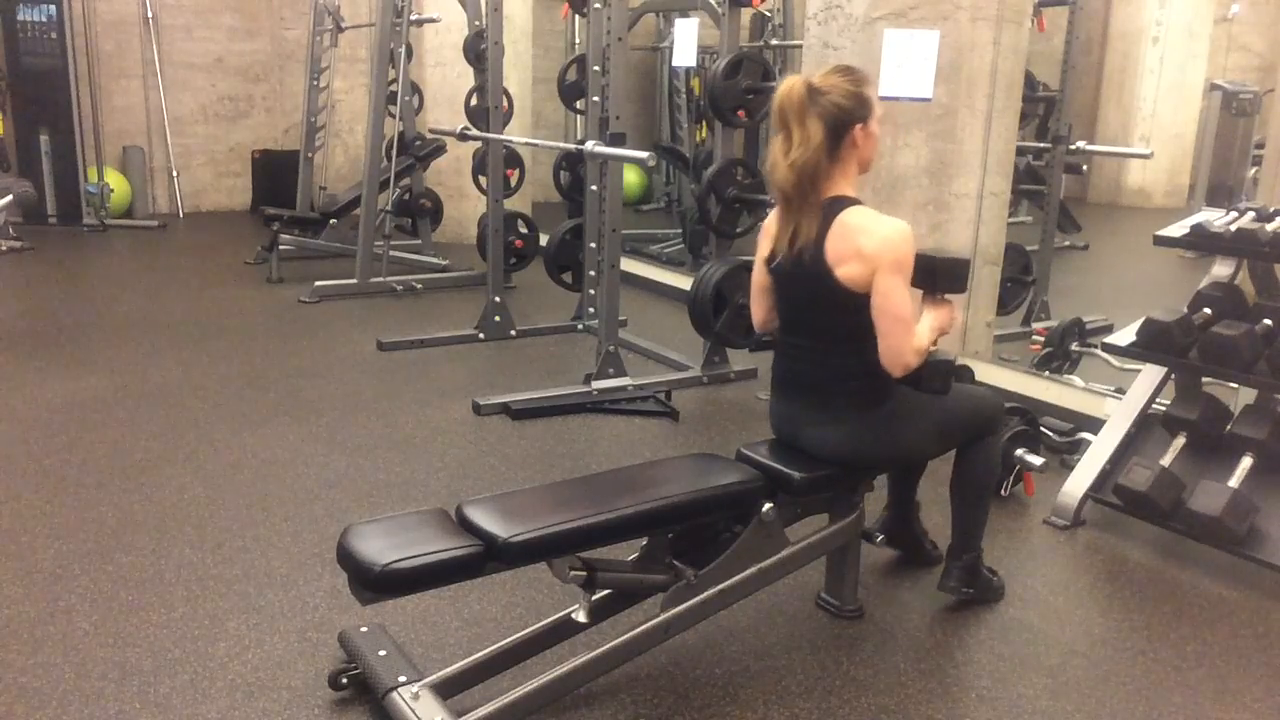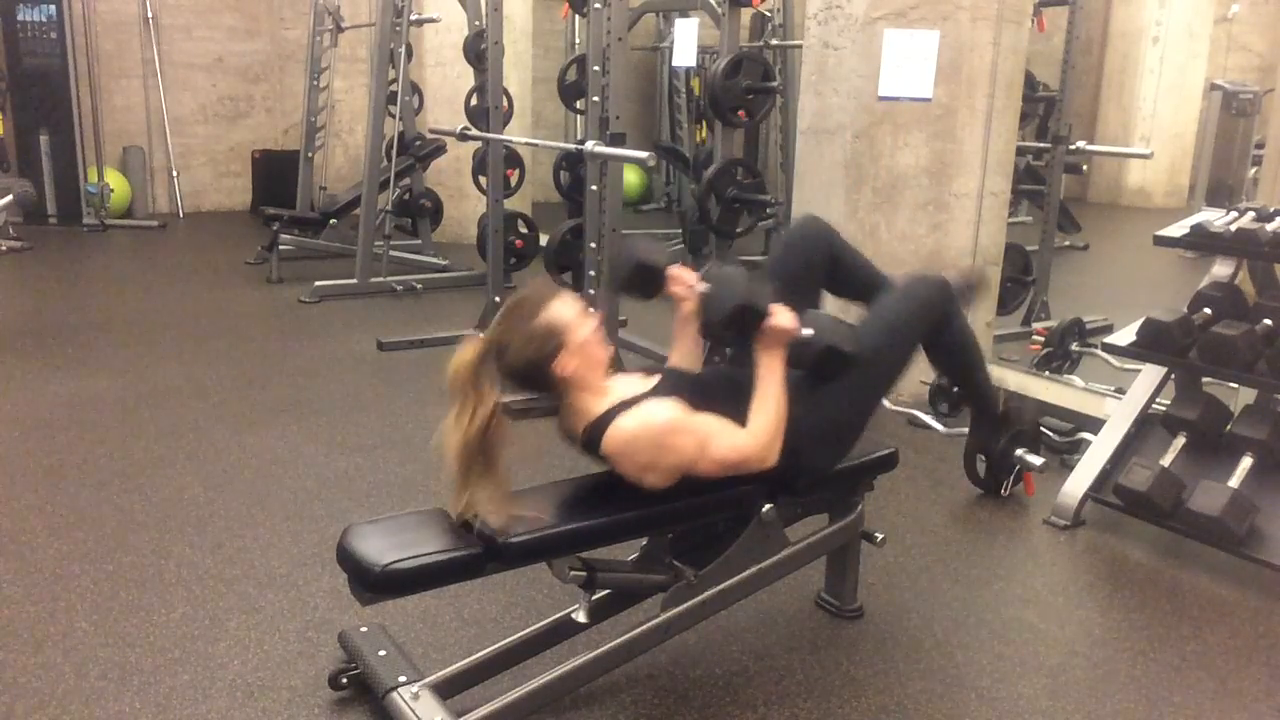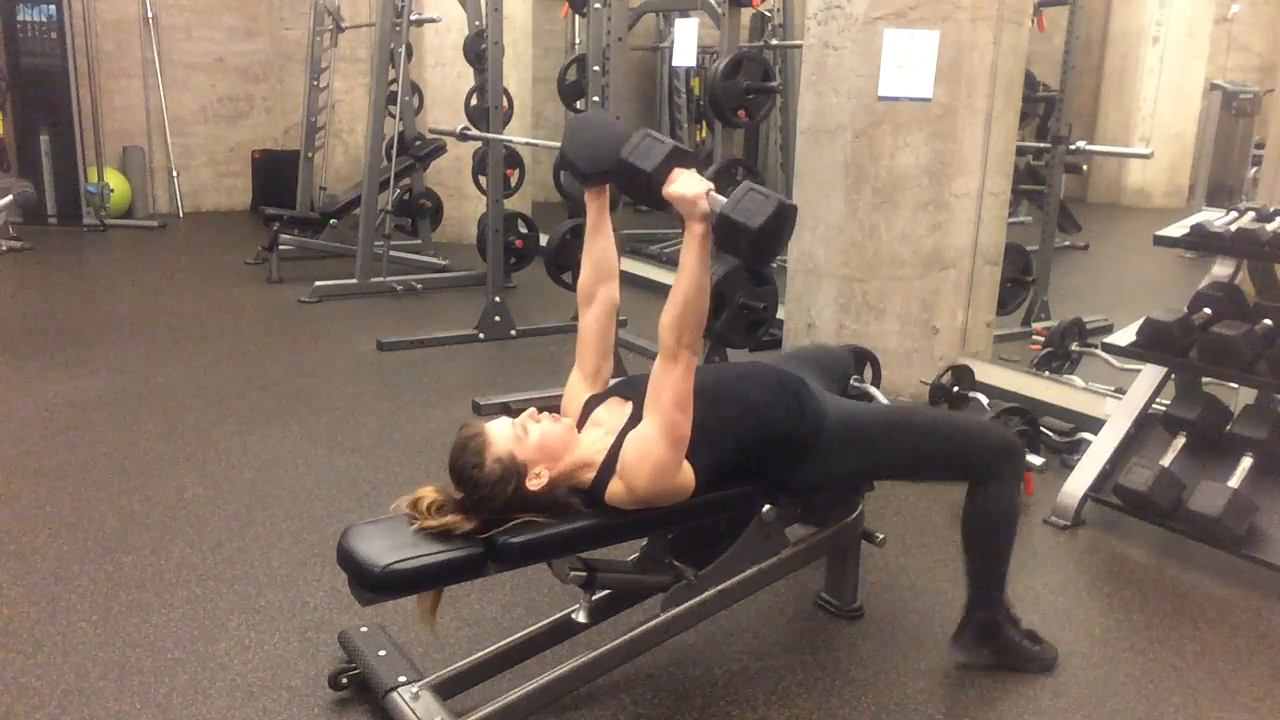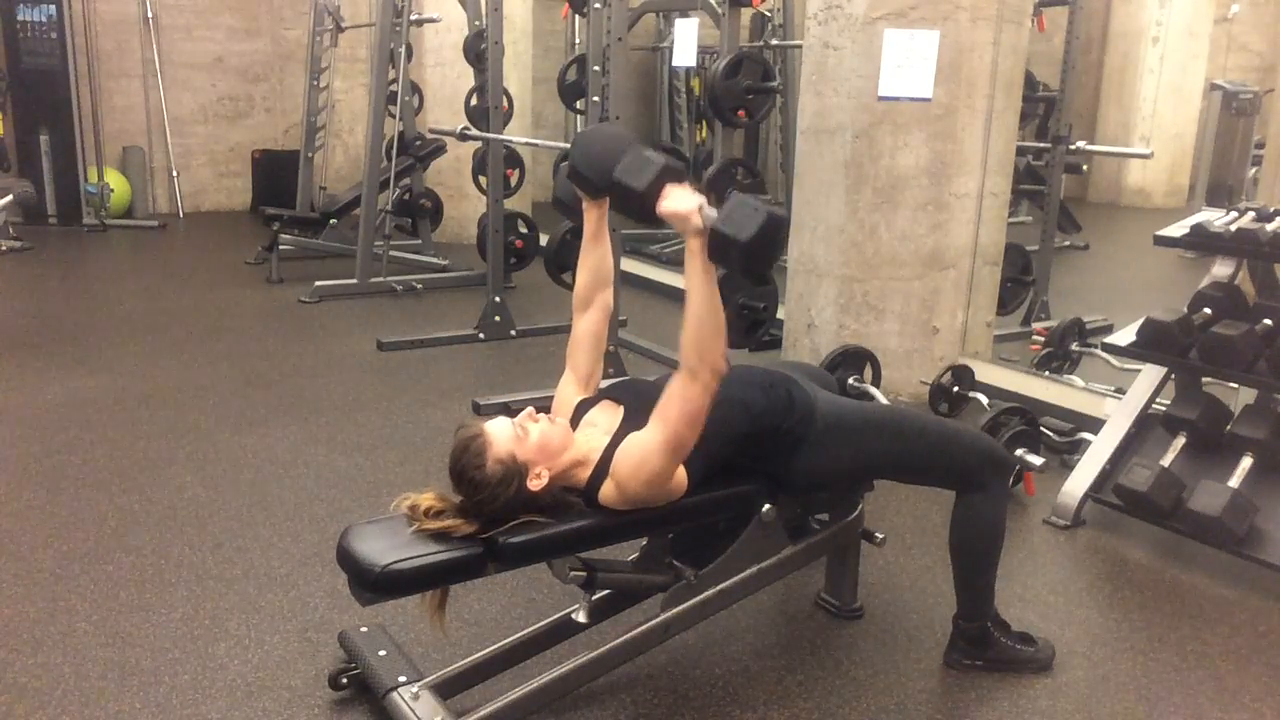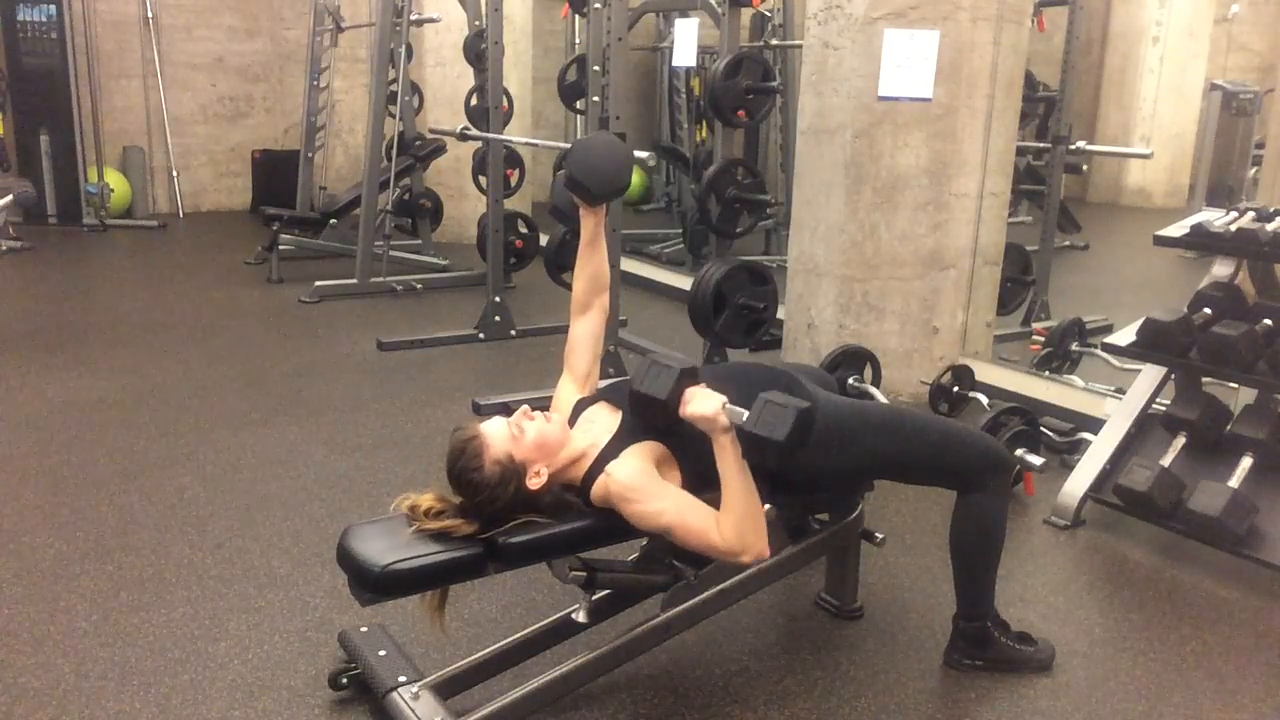
dt=1s
person 1, frame 1
left shoulder: (778, 220)
right shoulder: (881, 235)
right elbow: (899, 359)
right wrist: (934, 320)
left hip: (789, 415)
right hip: (850, 429)
left knee: (920, 396)
right knee: (984, 410)
left ankle: (901, 521)
right ankle: (965, 567)
person 1, frame 2
left shoulder: (589, 401)
right shoulder: (639, 433)
right elbow: (763, 452)
left wrist: (687, 315)
right wrist: (771, 354)
left hip: (748, 392)
right hip: (801, 436)
left knee: (809, 235)
right knee: (925, 294)
left ankle: (900, 318)
right ankle: (987, 410)
person 1, frame 3
left shoulder: (580, 415)
right shoulder: (636, 474)
left elbow: (598, 304)
right elbow: (678, 352)
left wrist: (597, 201)
right wrist: (696, 227)
left hip: (773, 389)
right hip: (806, 434)
left knee: (834, 359)
right knee: (997, 450)
right ankle: (988, 625)
person 1, frame 4
left shoulder: (573, 412)
right shoulder: (629, 477)
left elbow: (591, 310)
right elbow: (704, 373)
left wrist: (596, 210)
right wrist: (696, 242)
right hip: (800, 436)
right knee: (988, 463)
right ankle: (977, 634)
person 1, frame 5
left shoulder: (572, 409)
right shoulder: (619, 481)
left elbow: (589, 312)
right elbow: (748, 547)
left wrist: (592, 216)
right wrist: (723, 432)
right hip: (801, 431)
right knee: (989, 463)
right ankle: (977, 634)
